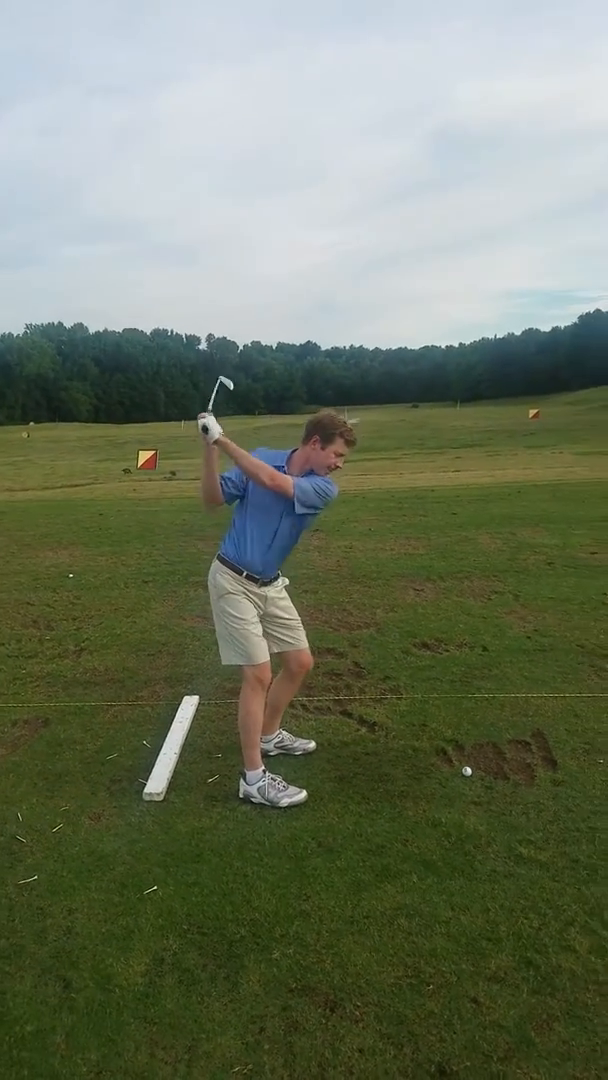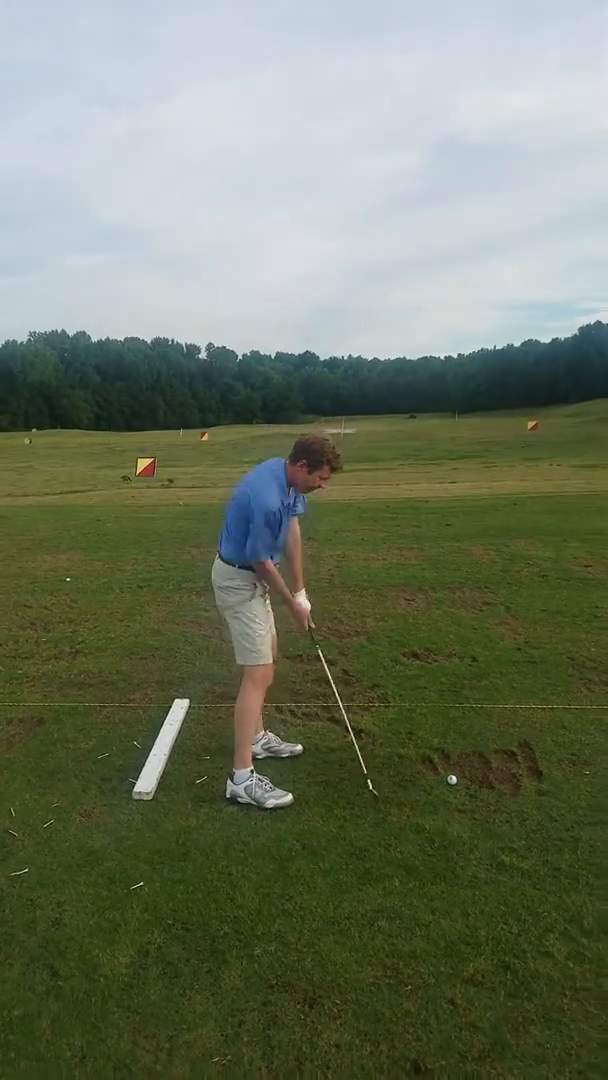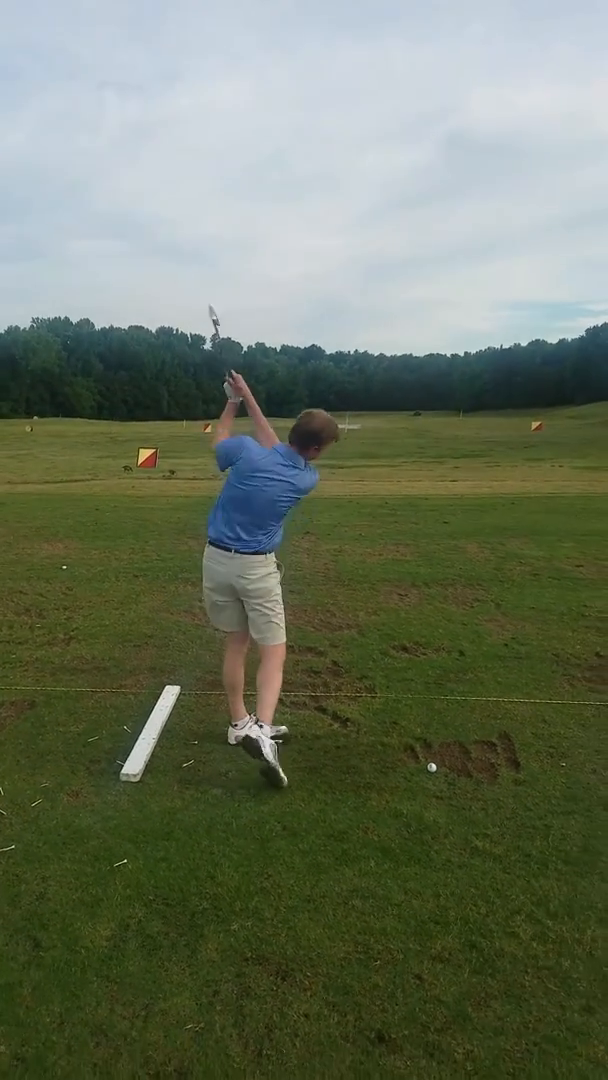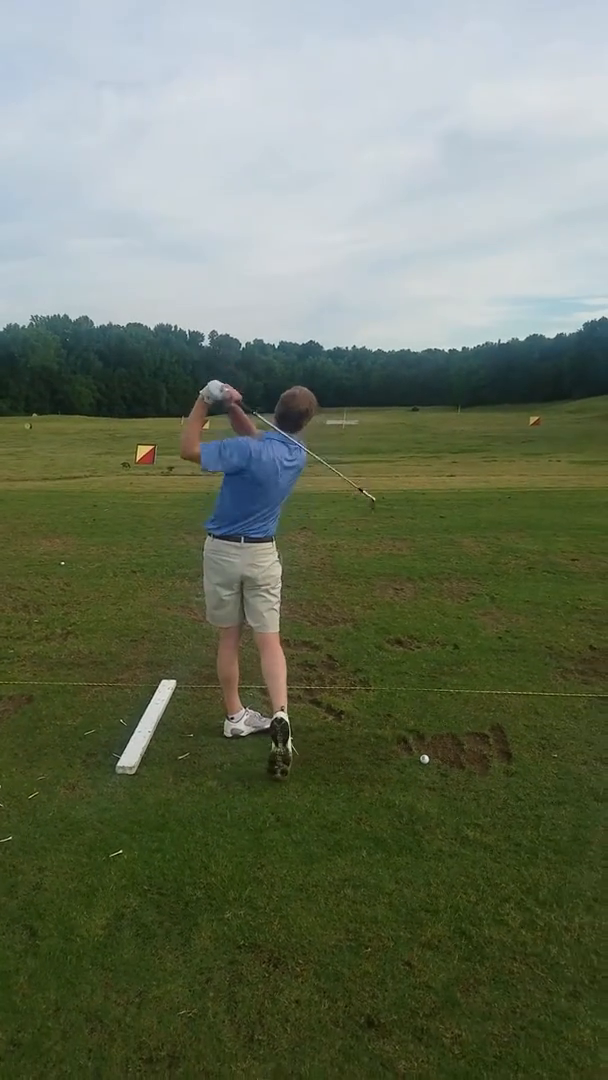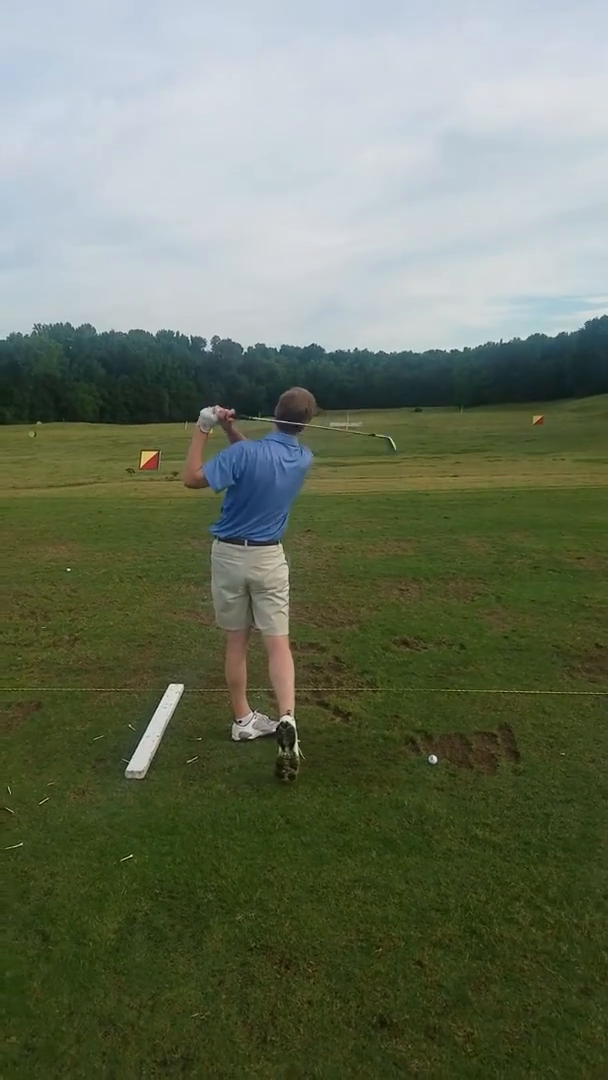
dt=0.3s
person 1, frame 1
left shoulder: (324, 488)
right shoulder: (261, 459)
left elbow: (270, 482)
right elbow: (212, 499)
left wrist: (222, 441)
right wrist: (210, 446)
left hip: (271, 584)
right hip: (232, 580)
left knee: (300, 662)
right knee: (258, 674)
left ankle: (269, 734)
right ankle: (253, 777)
person 1, frame 2
left shoulder: (279, 467)
right shoulder: (265, 498)
left elbow: (292, 534)
right elbow: (263, 564)
left wrist: (301, 590)
right wrist: (292, 603)
left hip: (251, 576)
right hip: (239, 579)
left knee: (266, 657)
right knee: (259, 672)
left ankle: (255, 737)
right ankle: (242, 777)
person 1, frame 3
left shoulder: (246, 451)
right shoulder: (307, 480)
left elbow: (219, 443)
left wrist: (235, 399)
right wrist: (248, 397)
left hip: (216, 558)
right hip: (257, 567)
left knee: (235, 643)
right knee: (273, 652)
left ankle: (241, 723)
right ankle: (261, 729)
person 1, frame 4
left shoulder: (250, 452)
right shoulder: (298, 456)
left elbow: (188, 449)
left wrist: (205, 399)
right wrist: (233, 406)
left hip: (222, 551)
right hip: (261, 555)
left knee: (229, 638)
right knee: (269, 641)
left ankle: (235, 716)
right ankle: (280, 715)
person 1, frame 5
left shoulder: (246, 453)
right shoulder: (304, 460)
left elbow: (192, 479)
left wrist: (203, 430)
right wrist: (232, 430)
left hip: (228, 554)
right hip: (269, 558)
left knee: (236, 642)
right knee: (278, 643)
left ankle: (243, 719)
right ankle: (287, 719)
